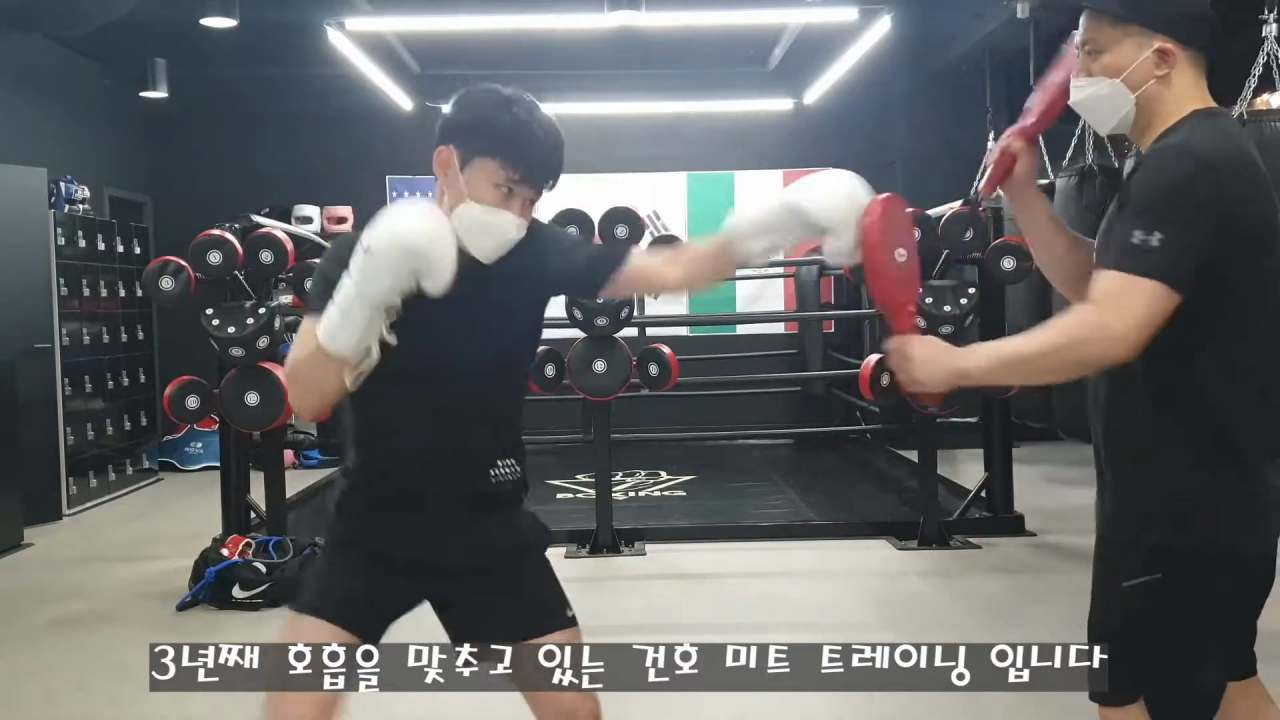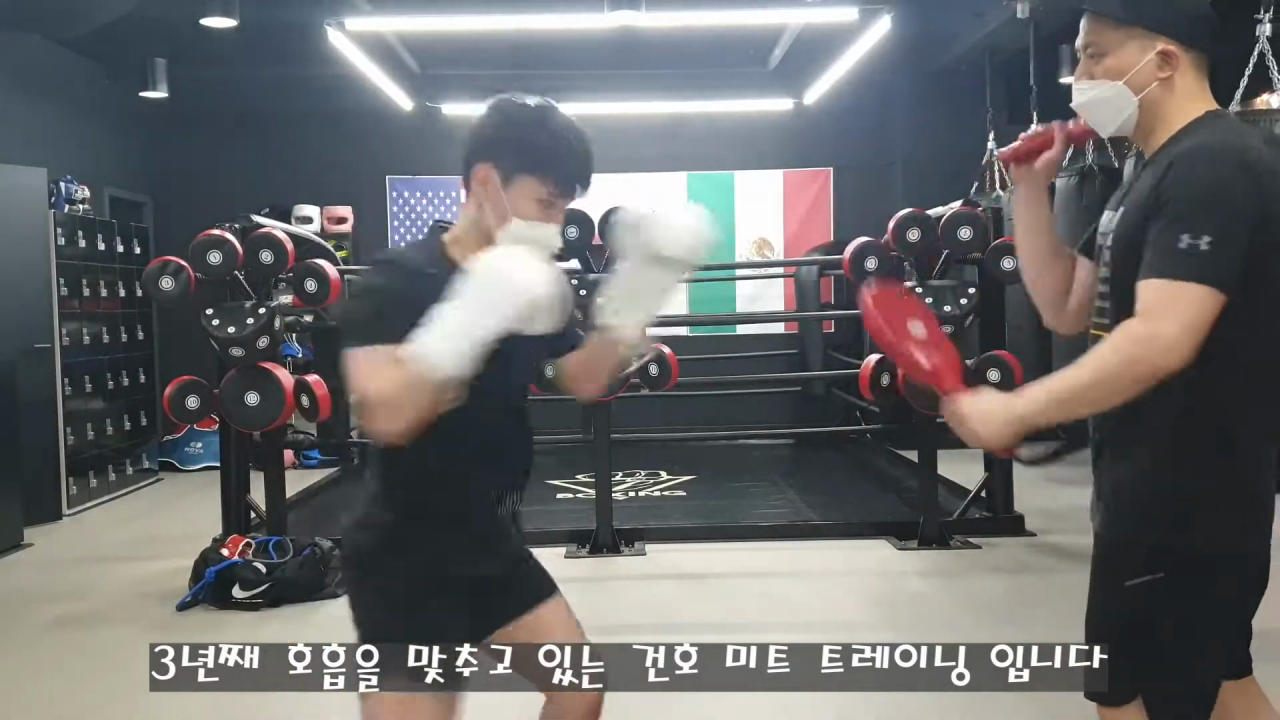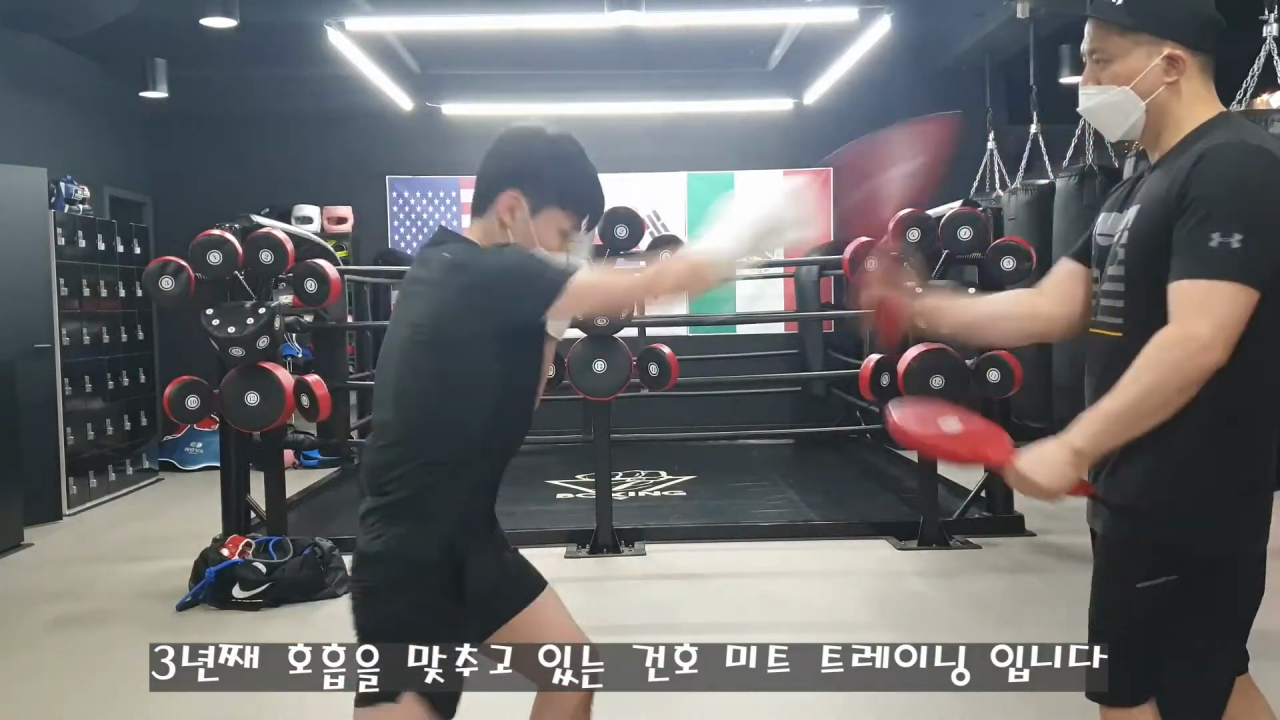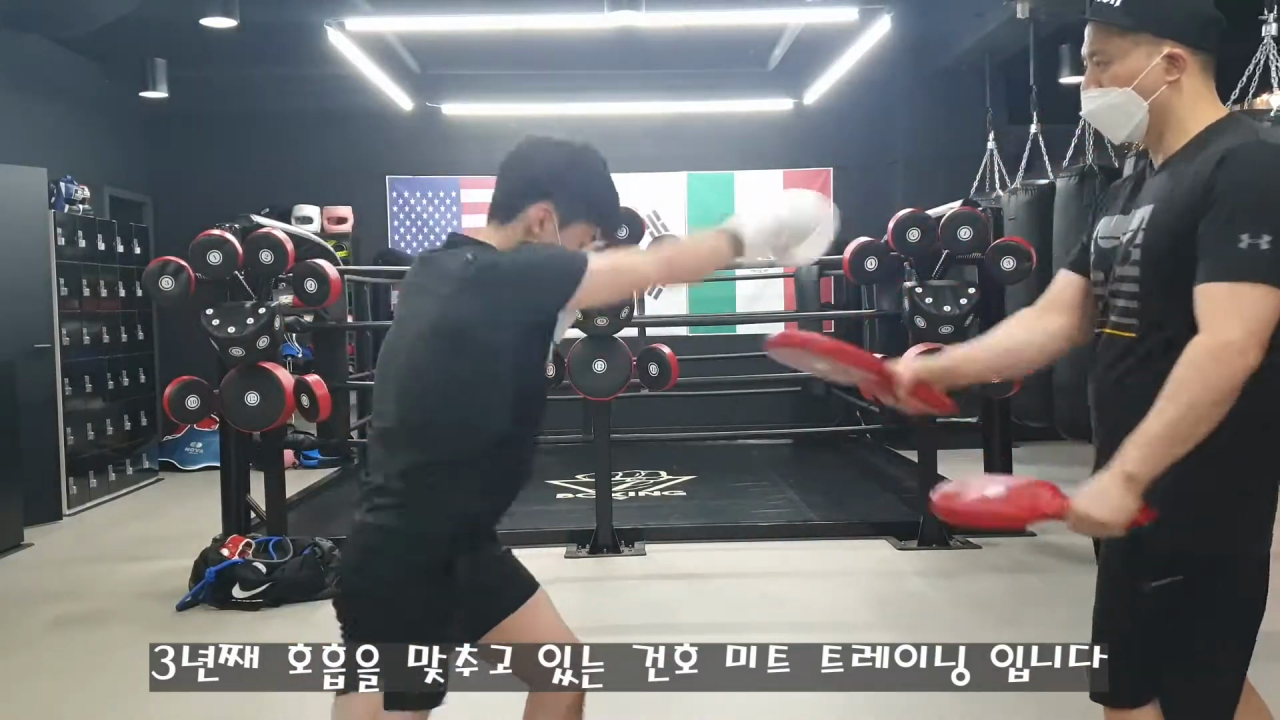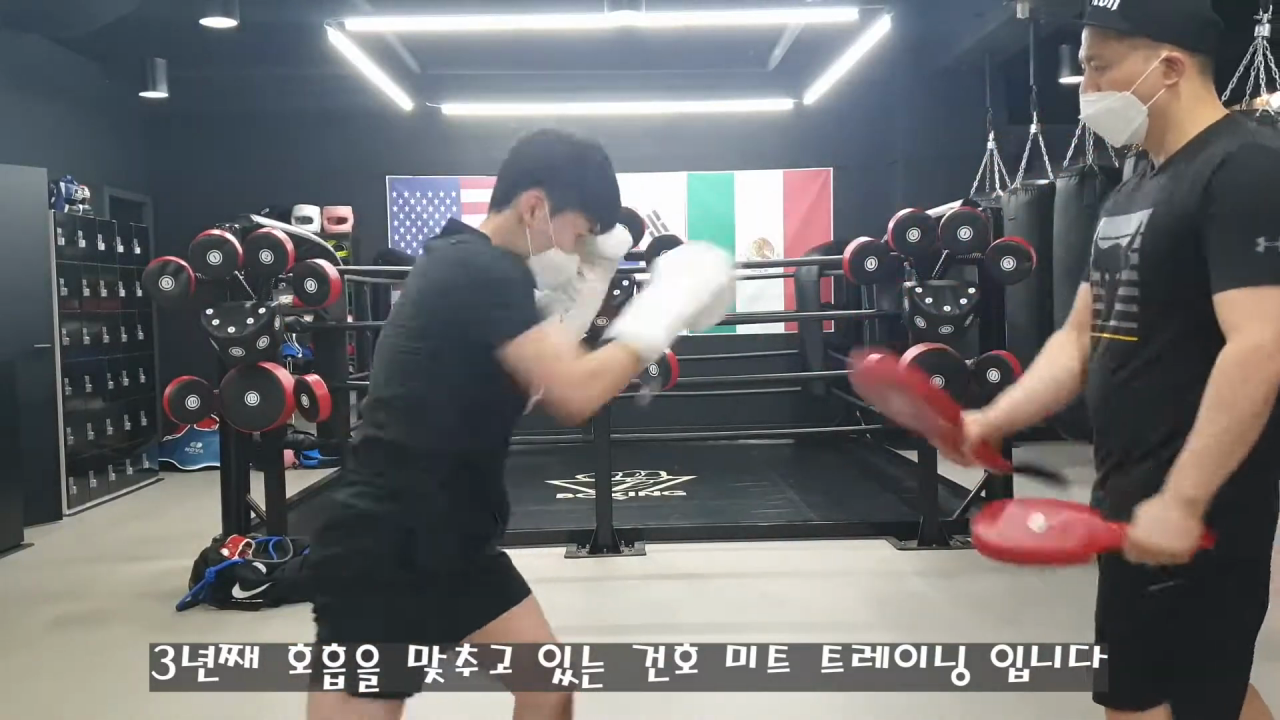
dt=0.1s
person 1, frame 1
left shoulder: (1187, 167)
right shoulder: (1185, 161)
left elbow: (1111, 329)
right elbow: (1098, 287)
left wrist: (956, 363)
right wrist: (1025, 200)
left hip: (1182, 501)
right hip: (1204, 490)
person 1, frame 2
left shoulder: (1217, 170)
right shoulder: (1158, 176)
left elbow: (1158, 339)
right elbow: (1071, 310)
left wrist: (1017, 411)
right wrist: (1029, 200)
left hip: (1187, 497)
right hip: (1156, 486)
person 1, frame 3
right shoulder: (1146, 183)
left elbow: (1197, 340)
right elbow: (1051, 310)
left wrist: (1075, 446)
right wrist: (926, 308)
left hip: (1189, 499)
right hip: (1148, 491)
person 1, frame 4
right shoulder: (1138, 183)
right elbow: (1054, 318)
left wrist: (1122, 476)
right wrist: (939, 369)
left hip: (1191, 502)
right hip: (1134, 496)
person 1, frame 5
right shoulder: (1136, 190)
right elbow: (1083, 336)
left wrist: (1180, 501)
right wrist: (992, 421)
left hip: (1193, 511)
right hip: (1137, 496)
person 2, frame 1
left shoulder: (535, 251)
right shoulder: (359, 257)
left elbow: (669, 269)
right elbow: (307, 398)
left wrist: (783, 221)
right wrist: (365, 295)
left hip: (488, 527)
right hip: (373, 532)
person 2, frame 2
left shoulder: (530, 275)
right shoulder: (392, 285)
left elbow: (587, 379)
right elbow: (387, 417)
left wrist: (644, 277)
right wrist: (464, 321)
left hip: (484, 534)
right hip: (404, 548)
person 2, frame 3
left shoulder: (445, 269)
right shoulder: (484, 276)
left elbow: (522, 384)
right elbow: (645, 286)
left wrist: (546, 318)
right wrist: (748, 228)
left hip: (456, 538)
right hip: (415, 556)
person 2, frame 4
left shoulder: (437, 274)
right shoulder: (510, 275)
right elbow: (657, 266)
left wrist: (553, 312)
right wrist: (757, 227)
left hip: (450, 542)
right hip: (401, 561)
person 2, frame 5
left shoulder: (466, 270)
right shoulder: (481, 273)
left elbow: (524, 389)
right elbow: (576, 394)
left wrist: (569, 305)
right wrist: (666, 312)
left hip: (432, 535)
right hip: (381, 547)
